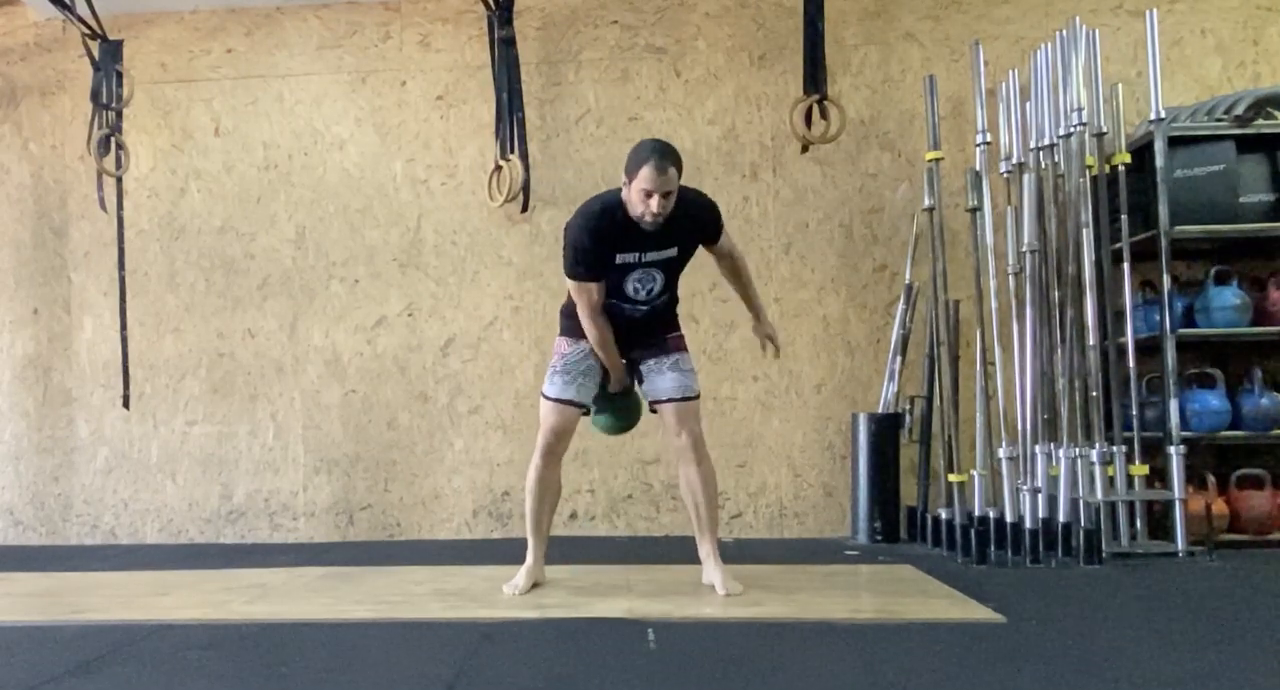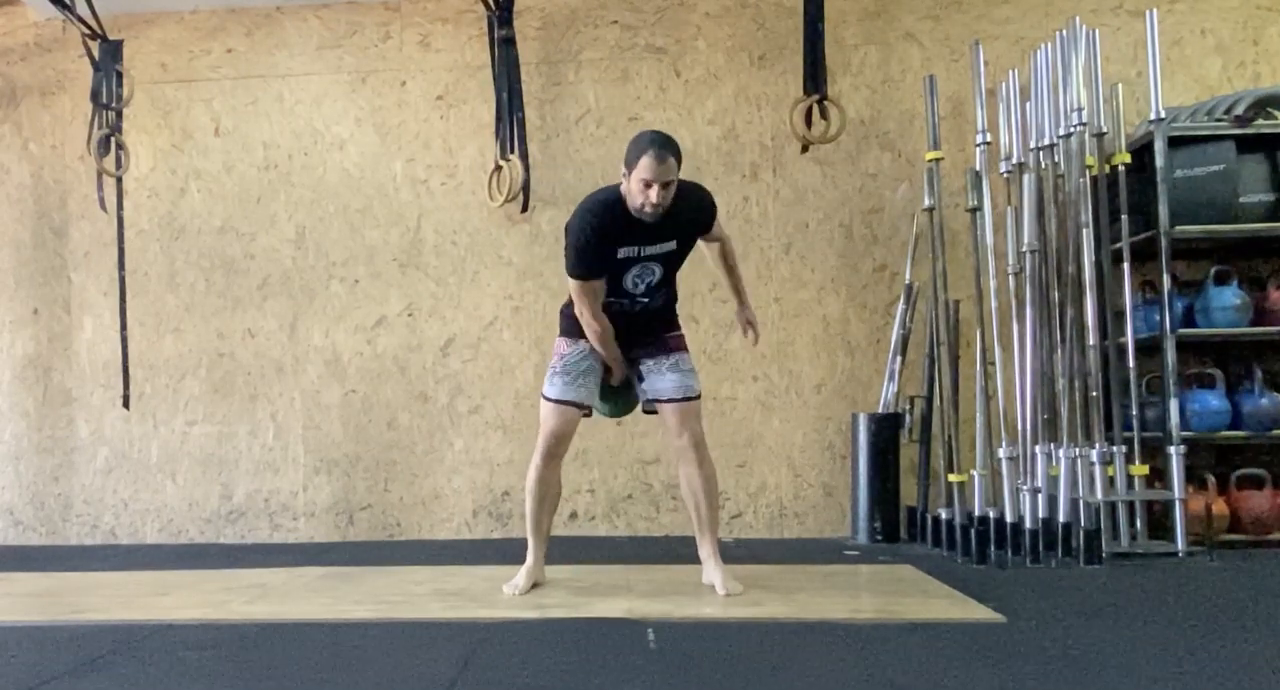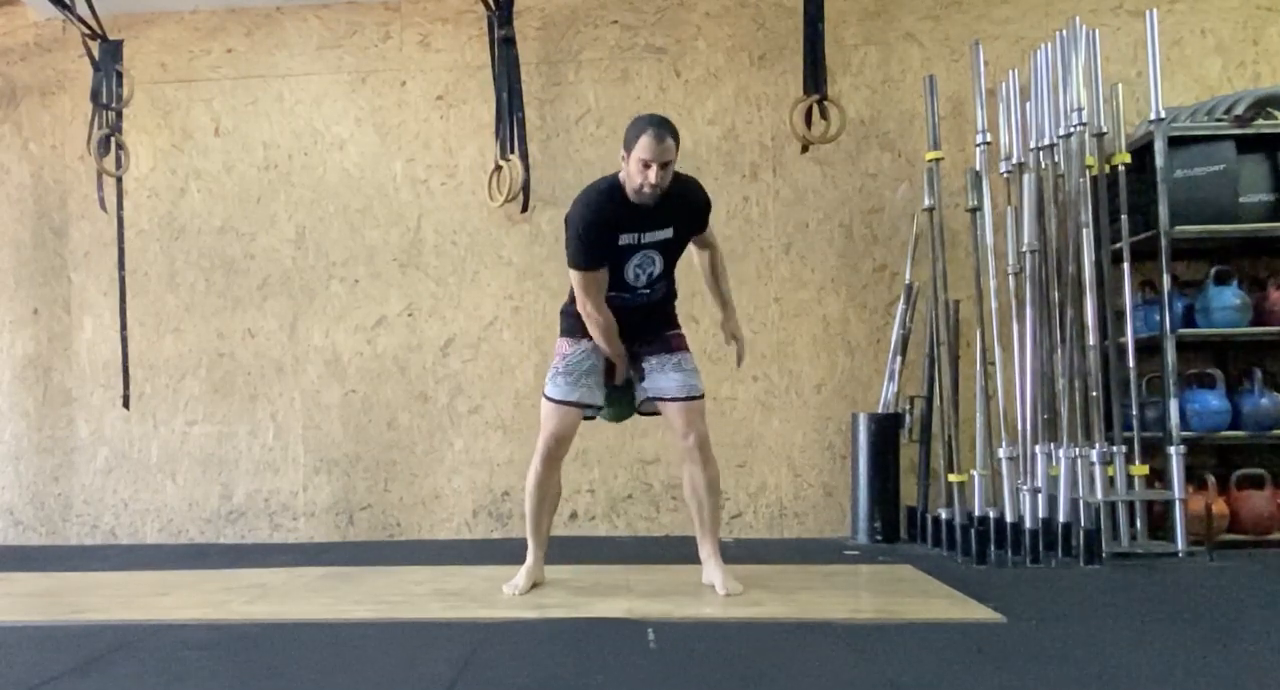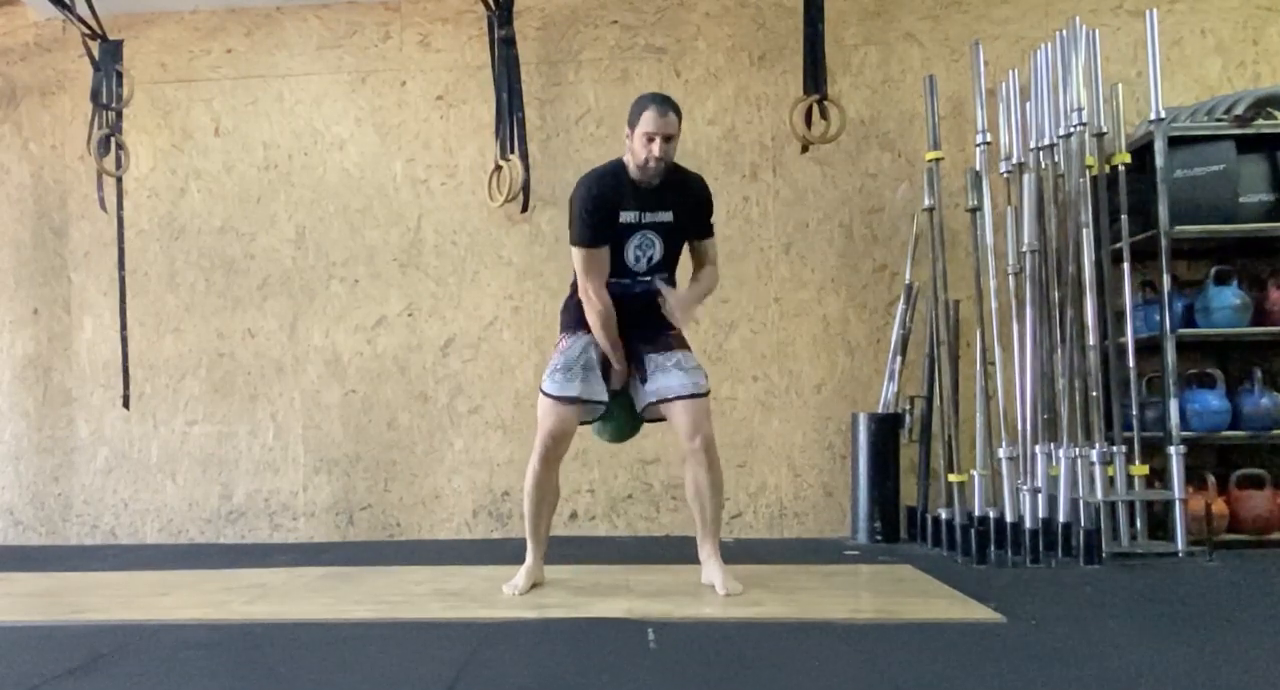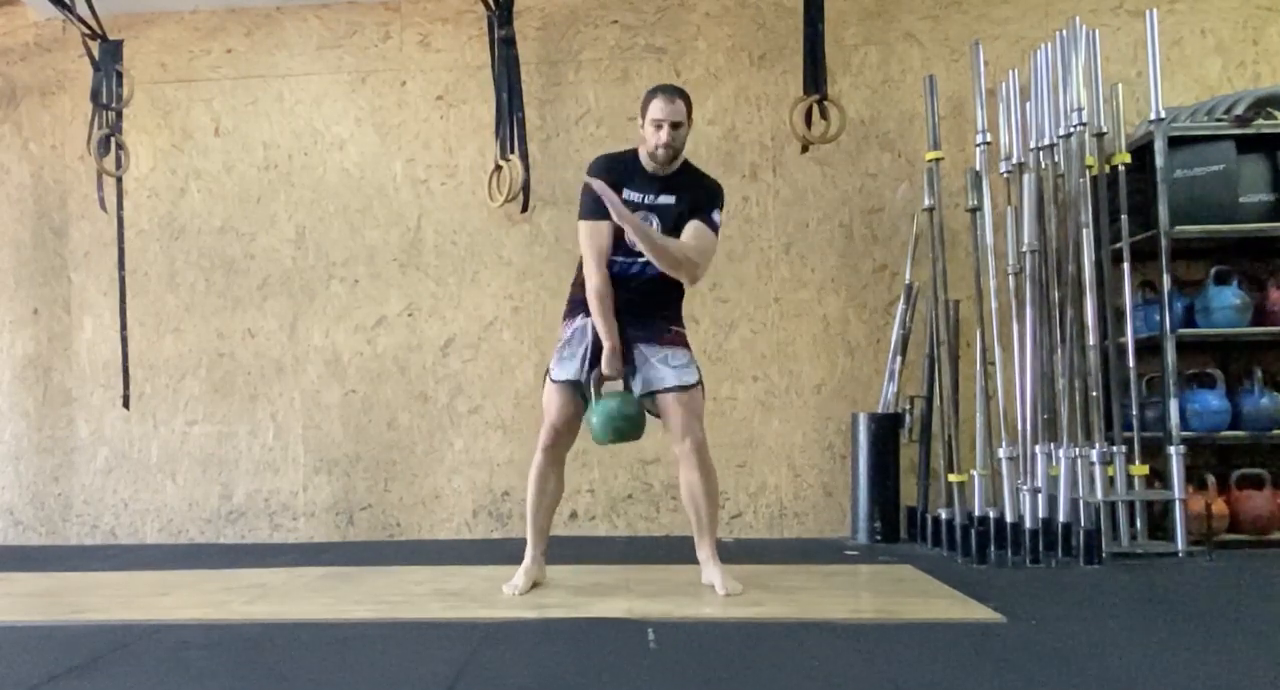
dt=0.1s
person 1, frame 1
left shoulder: (697, 210)
right shoulder: (589, 224)
left elbow: (729, 256)
right elbow: (589, 310)
left wrist: (758, 316)
right wrist: (615, 370)
left hip: (658, 334)
right hip: (587, 333)
left knee: (689, 440)
right knee: (550, 440)
left ankle: (712, 562)
right ankle: (533, 562)
person 1, frame 2
left shoulder: (695, 203)
right shoulder: (591, 220)
left elbow: (720, 241)
right elbow: (589, 310)
left wrist: (743, 304)
right wrist: (615, 363)
left hip: (657, 331)
right hip: (588, 333)
left knee: (690, 438)
right knee: (550, 444)
left ankle: (712, 562)
right ankle: (533, 563)
person 1, frame 3
left shoulder: (690, 196)
right shoulder: (592, 208)
left elbow: (708, 247)
right elbow: (590, 304)
left wrist: (728, 312)
right wrist: (619, 362)
left hip: (658, 330)
right hip: (590, 332)
left knee: (695, 439)
right knee: (551, 445)
left ankle: (712, 563)
right ankle: (533, 563)
person 1, frame 4
left shoulder: (692, 192)
right shoulder: (595, 189)
left elbow: (707, 264)
right elbow: (591, 285)
left wrist: (689, 298)
right wrist: (616, 358)
left hip: (658, 334)
right hip: (590, 332)
left knee: (699, 438)
right knee: (547, 444)
left ankle: (712, 562)
right ankle: (532, 563)
person 1, frame 5
left shoulder: (704, 191)
right shoulder: (606, 171)
left elbow: (691, 267)
right elbow: (595, 262)
left wrist: (630, 221)
right wrist: (609, 345)
left hip: (657, 327)
right hip: (591, 319)
left knee: (690, 439)
right knee: (553, 436)
left ankle: (710, 562)
right ankle: (532, 562)
